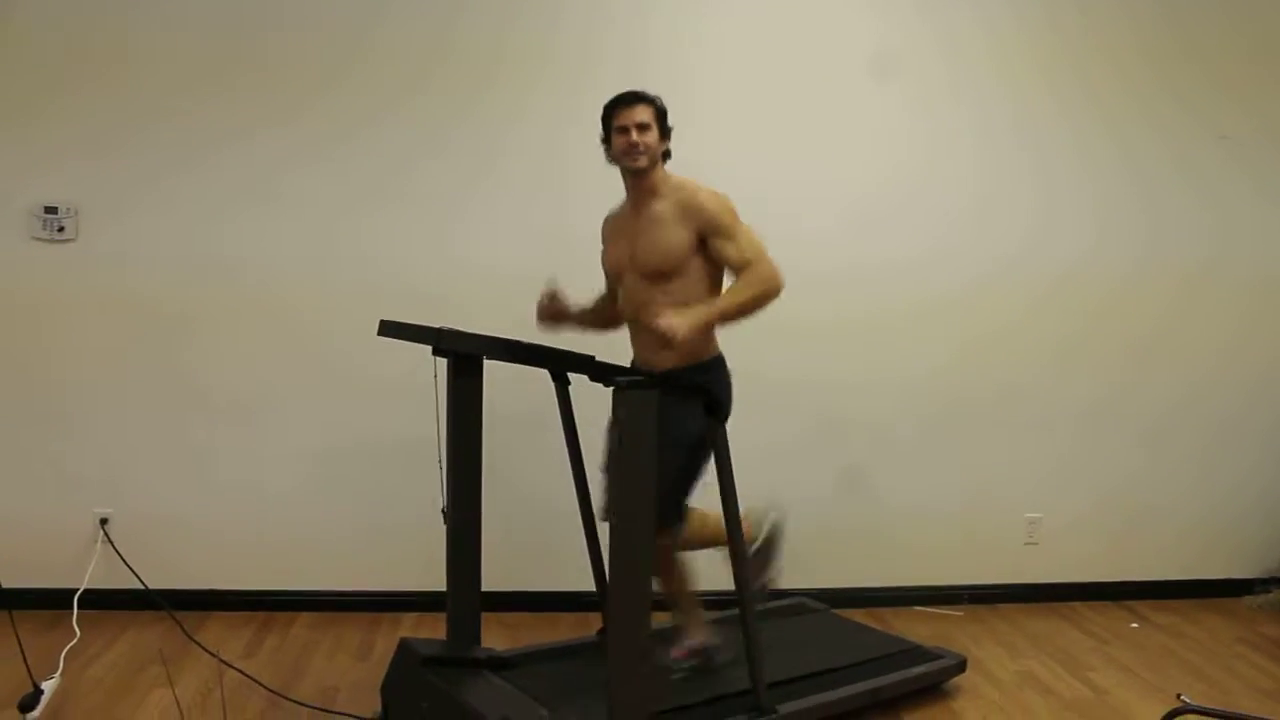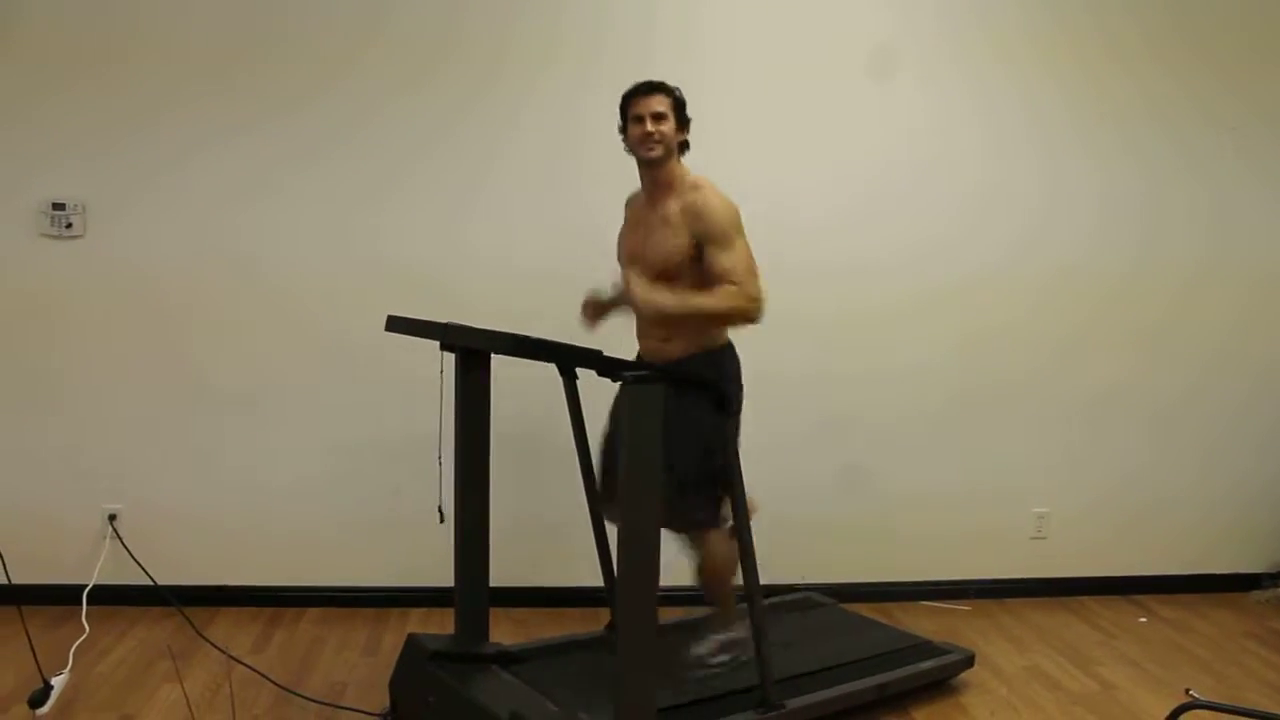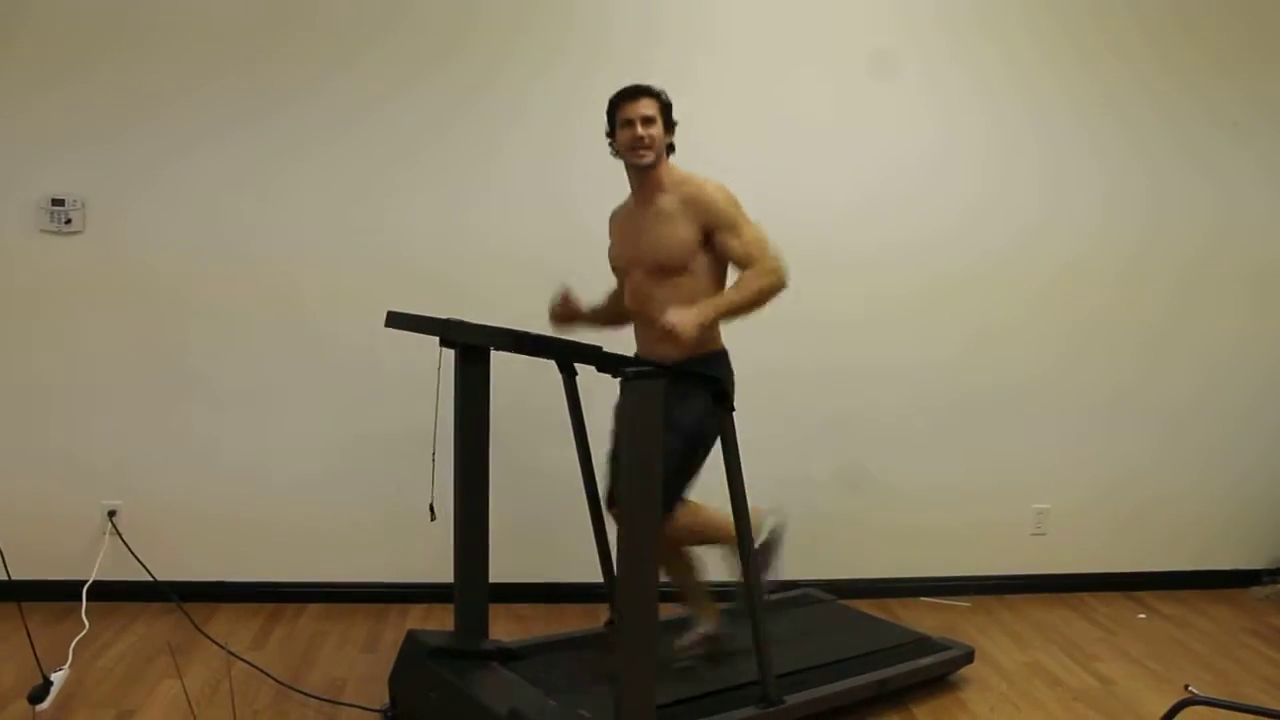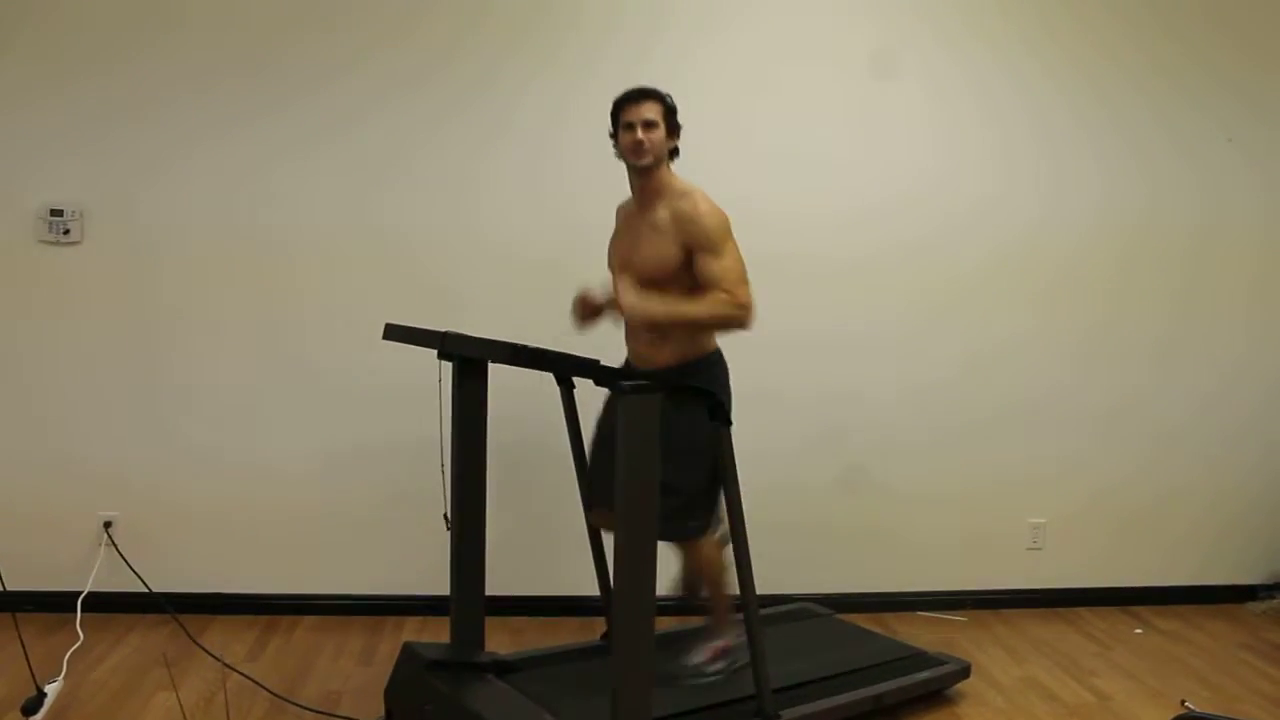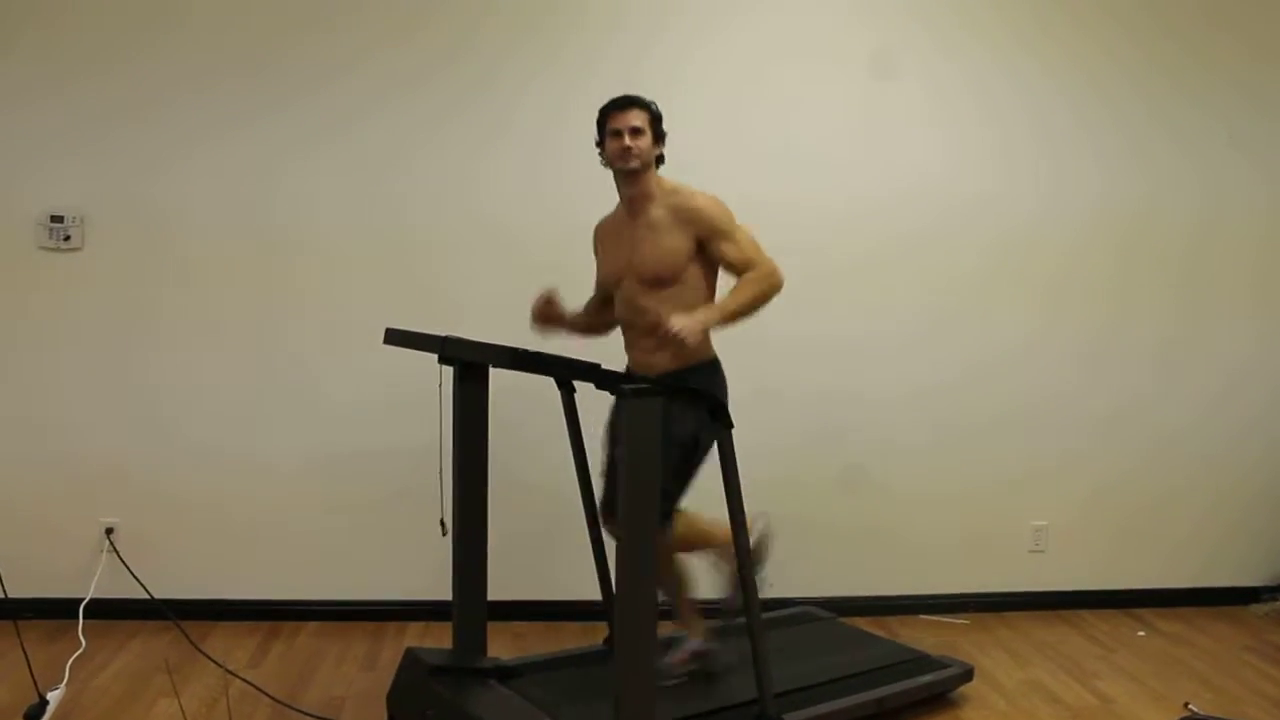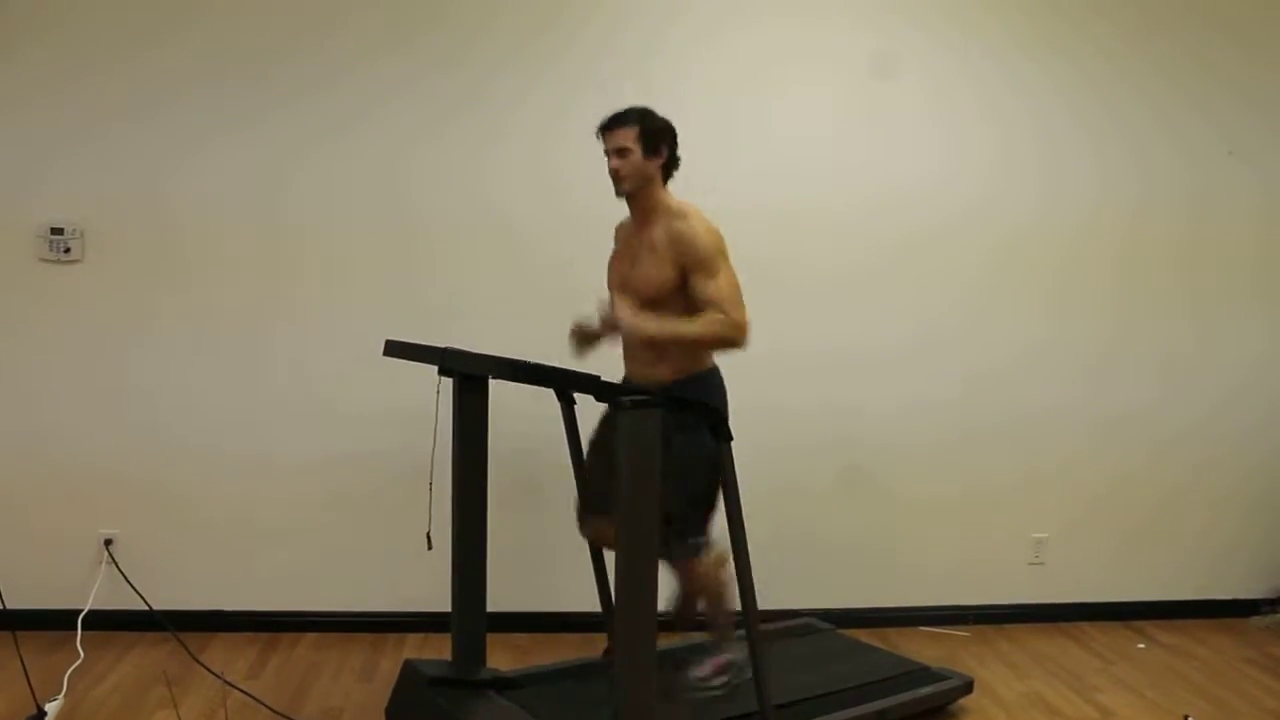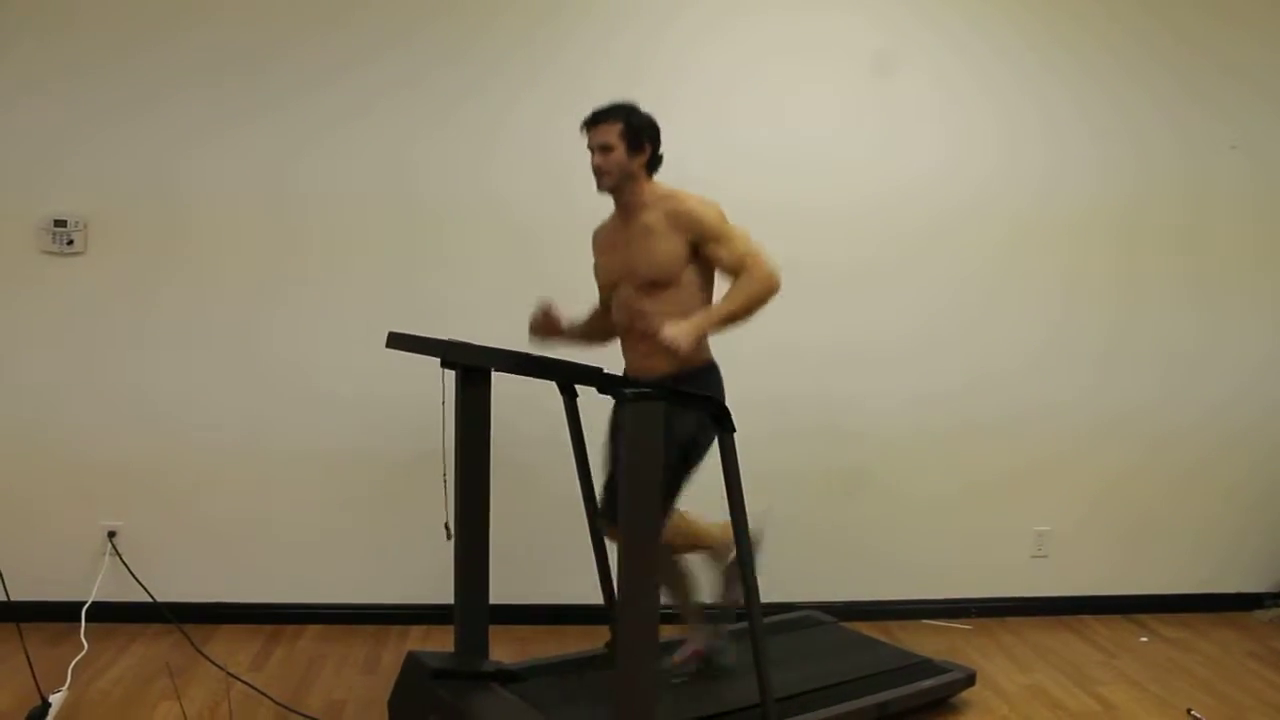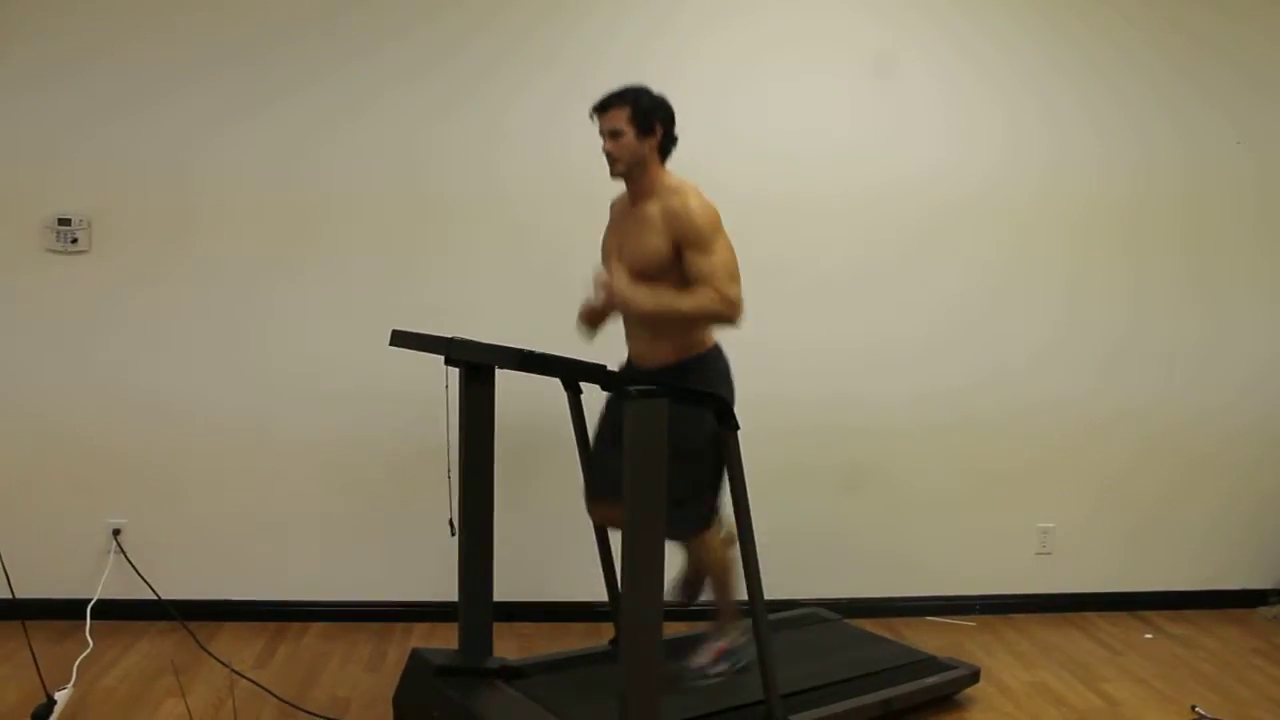
dt=0.4s
person 1, frame 1
left shoulder: (696, 203)
right shoulder: (614, 223)
left elbow: (767, 278)
left wrist: (697, 319)
right wrist: (568, 316)
left hip: (696, 384)
right knee: (651, 523)
left ankle: (752, 531)
right ankle: (700, 631)
person 1, frame 2
left shoulder: (708, 207)
right shoulder: (634, 206)
left elbow: (747, 304)
left wrist: (661, 303)
right wrist: (615, 300)
left hip: (704, 375)
right hip: (648, 371)
left knee: (696, 521)
right knee: (616, 501)
left ankle: (729, 627)
right ankle: (719, 522)
person 1, frame 3
left shoulder: (703, 199)
right shoulder: (620, 219)
left elbow: (771, 273)
left wrist: (702, 315)
right wrist: (584, 314)
left hip: (698, 377)
right knee: (652, 514)
left ankle: (750, 529)
right ankle: (708, 616)
person 1, frame 4
left shoulder: (696, 214)
right shoulder: (626, 213)
left elbow: (737, 309)
left wrist: (649, 310)
right wrist: (606, 304)
left hip: (691, 384)
right hip: (635, 380)
left knee: (687, 531)
right knee: (604, 511)
left ankle: (725, 635)
right ankle: (705, 535)
person 1, frame 5
left shoulder: (692, 209)
right shoulder: (605, 229)
left elbow: (768, 275)
left wrist: (704, 319)
right wrist: (562, 320)
left hip: (691, 388)
left knee: (626, 517)
left ankle: (741, 541)
right ankle: (699, 636)
person 1, frame 6
left shoulder: (692, 234)
right shoulder: (624, 232)
left elbow: (733, 330)
left wrist: (644, 328)
right wrist: (605, 329)
left hip: (688, 403)
left knee: (683, 547)
right knee: (599, 527)
left ankle: (727, 650)
right ankle: (696, 574)
person 1, frame 7
left shoulder: (686, 213)
right shoulder: (604, 235)
left elbow: (764, 277)
left wrist: (698, 326)
right wrist: (563, 329)
left hip: (689, 393)
left knee: (622, 522)
left ankle: (729, 544)
right ankle: (704, 632)
person 1, frame 8
left shoulder: (689, 210)
right shoulder: (621, 207)
left elbow: (728, 306)
left wrist: (635, 297)
right wrist: (605, 306)
left hip: (692, 380)
right hip: (637, 377)
left knee: (693, 528)
right knee: (606, 506)
left ankle: (730, 634)
right ankle: (699, 541)
